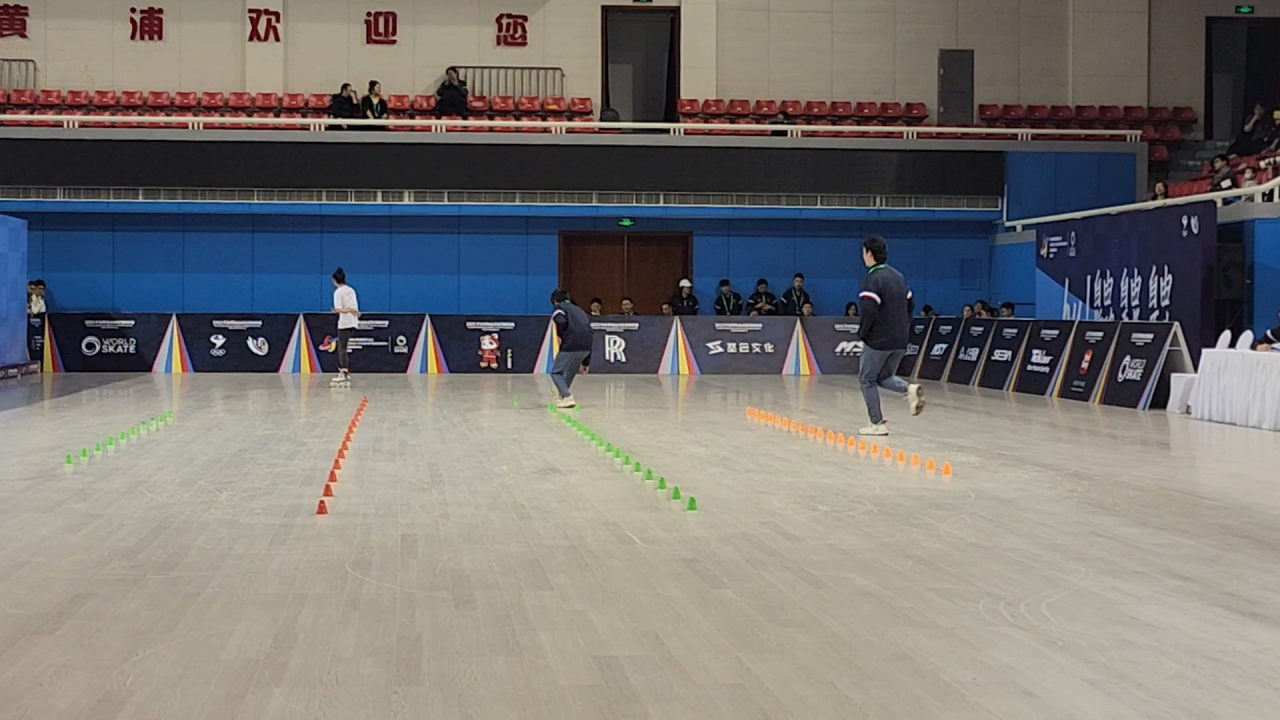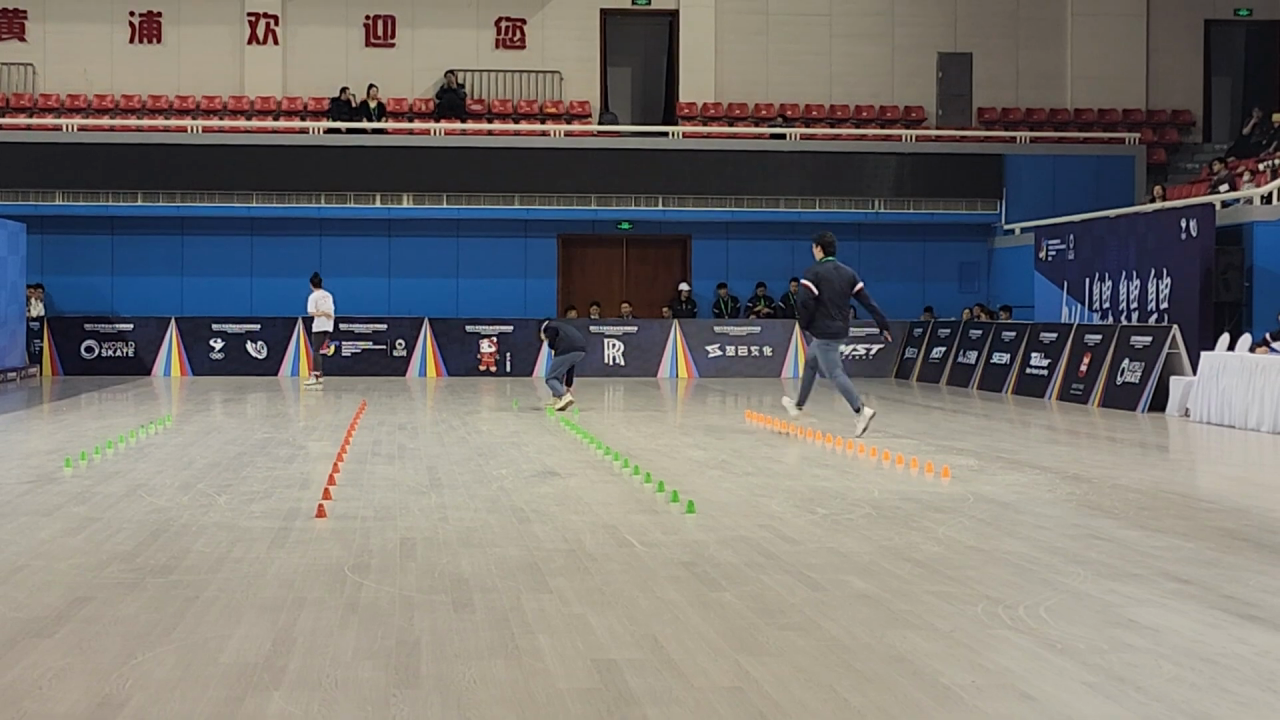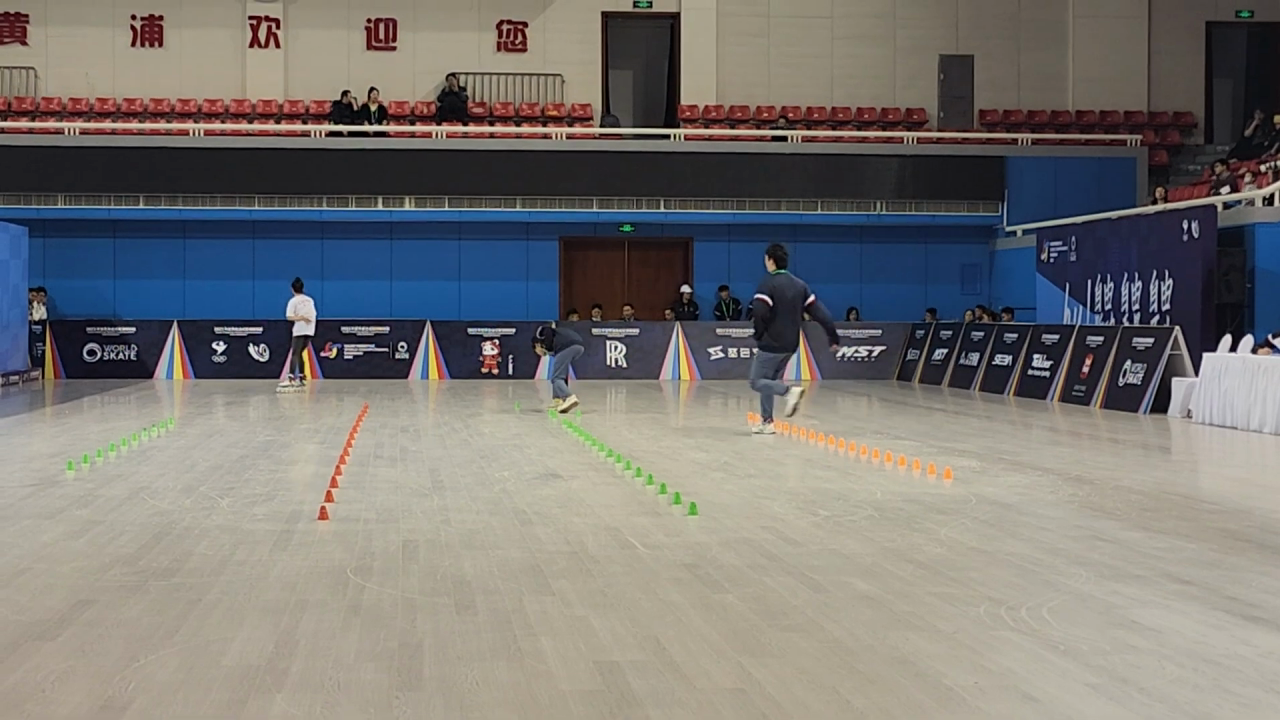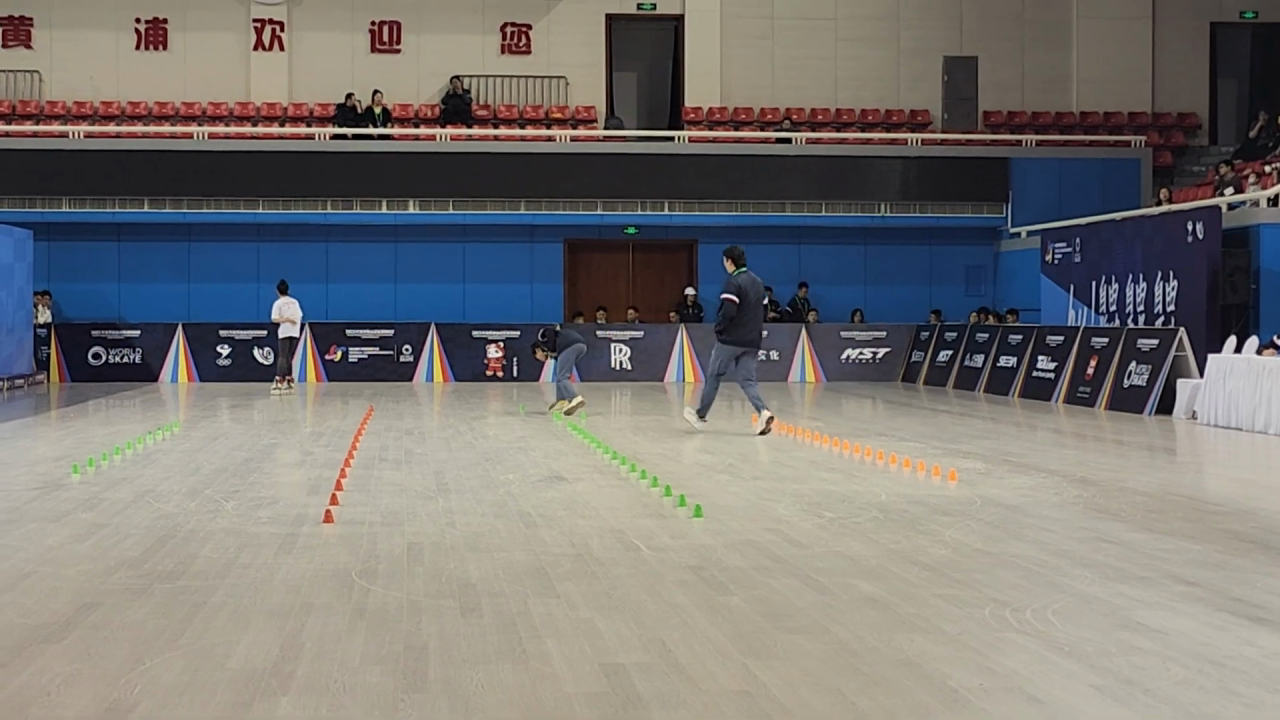
dt=0.2s
person 1, frame 1
left shoulder: (872, 279)
right shoulder: (897, 276)
left elbow: (869, 313)
right elbow: (909, 307)
left wrist: (863, 334)
left hip: (879, 340)
right hip: (900, 340)
left knee: (867, 381)
right knee: (883, 378)
left ankle: (877, 424)
right ankle: (910, 389)
person 1, frame 2
left shoulder: (814, 272)
right shoulder: (848, 272)
left elbow: (805, 302)
right elbow: (867, 300)
left wrist: (805, 325)
right wrist: (883, 325)
left hip: (823, 333)
right hip: (840, 332)
left knee: (835, 374)
right knee: (812, 365)
left ankle: (861, 411)
right ankle: (798, 406)
person 1, frame 3
left shoulder: (768, 284)
right shoulder: (800, 284)
left elbow: (760, 313)
right elbow: (819, 311)
left wrist: (759, 335)
right wrist: (833, 337)
left hip: (771, 344)
right hip: (790, 345)
left knee: (757, 382)
right knee: (769, 381)
left ankle: (790, 393)
right ankle: (766, 423)
person 1, frame 4
left shoulder: (733, 282)
right shoulder: (756, 282)
left elbow: (728, 312)
right elbow: (759, 311)
left wrist: (719, 329)
left hip: (730, 340)
right hip: (752, 342)
left knee: (713, 377)
right knee: (747, 382)
left ankle: (700, 417)
right ankle: (763, 412)
